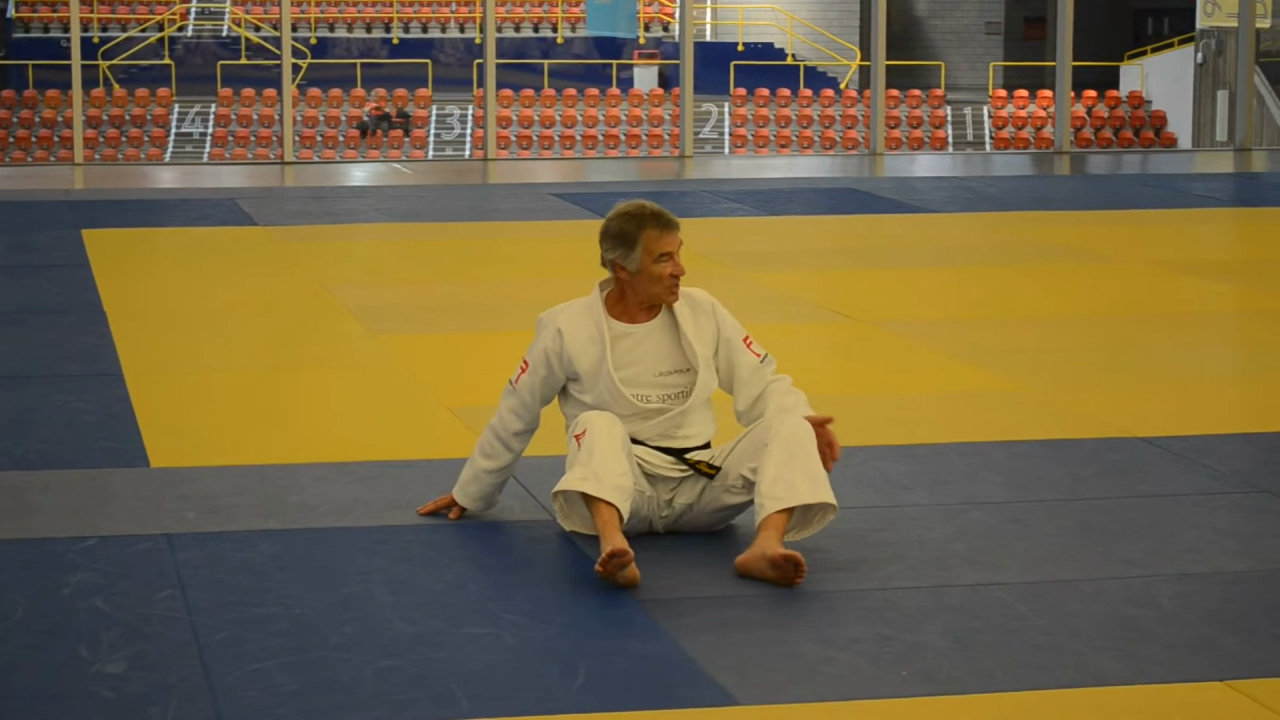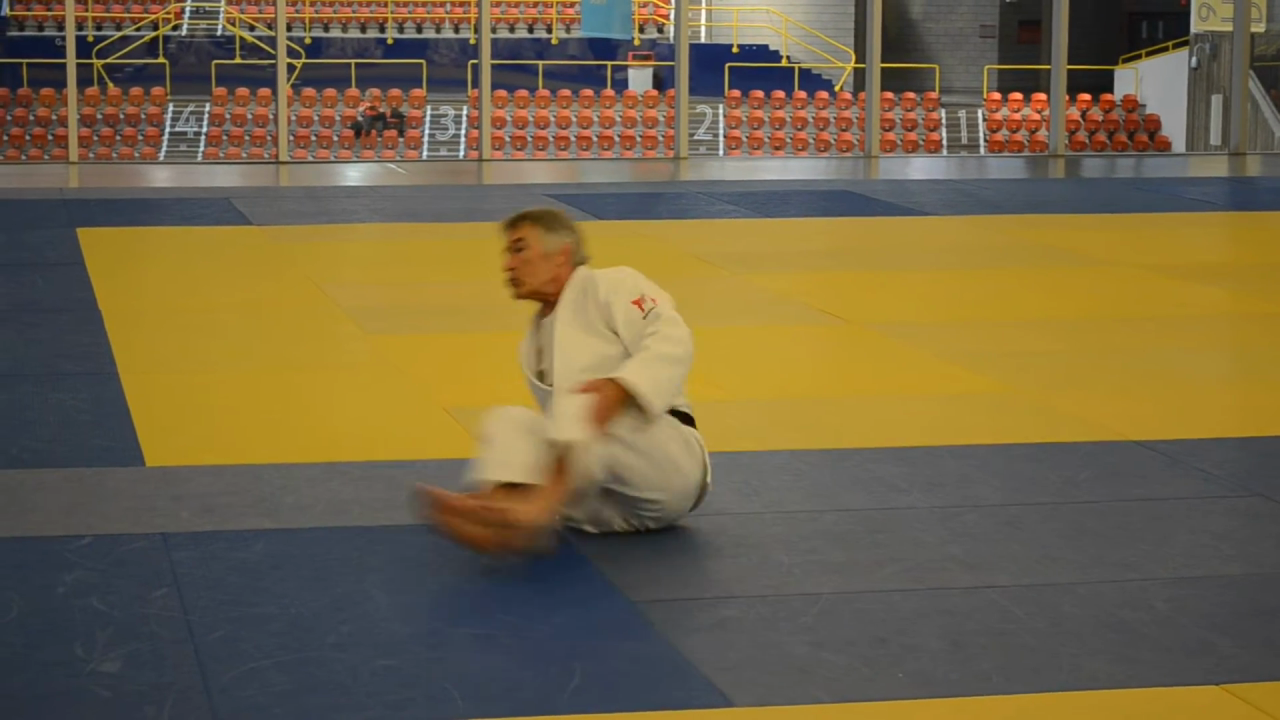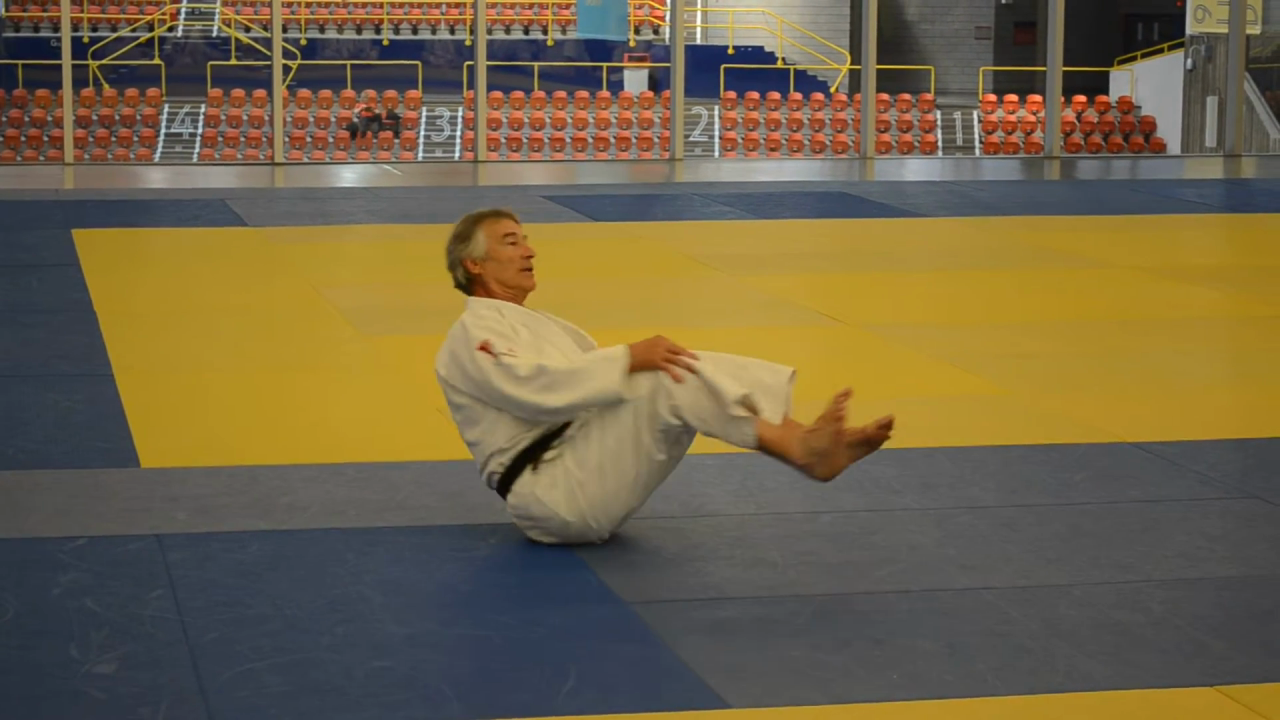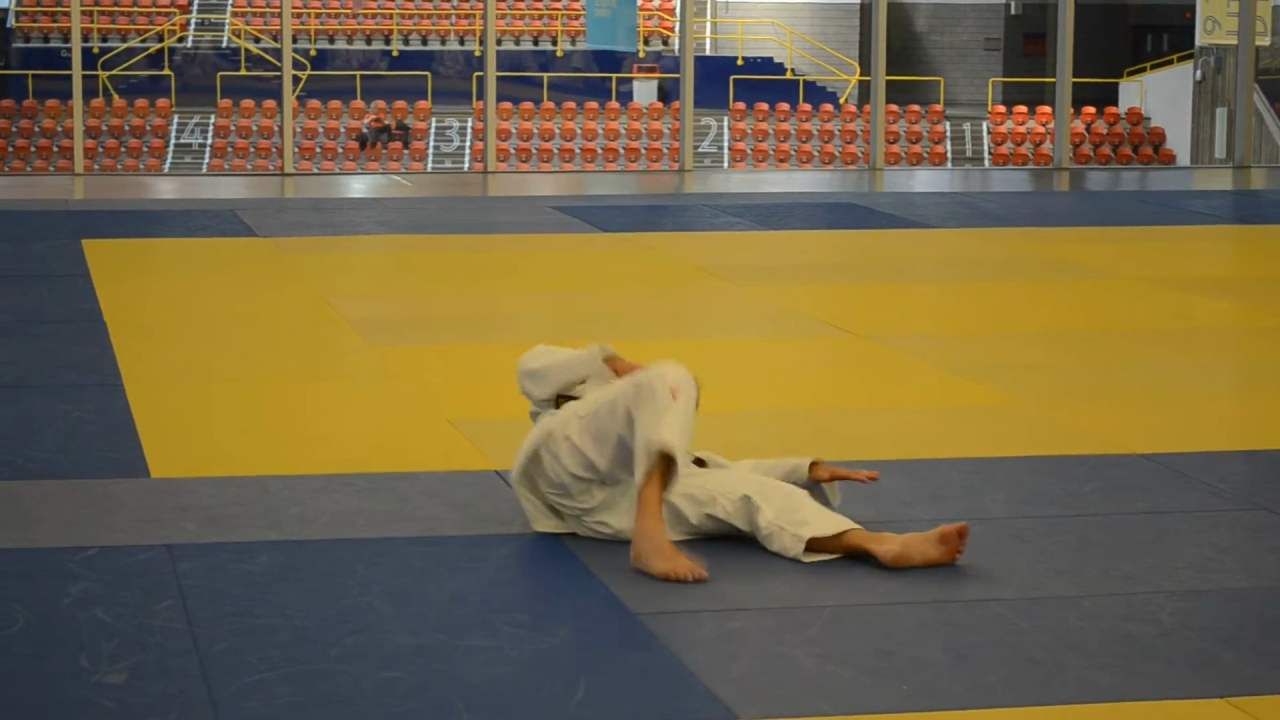
dt=1s
person 1, frame 1
left shoulder: (703, 311)
right shoulder: (566, 329)
left elbow: (760, 382)
right elbow: (515, 417)
left wrist: (803, 419)
right wrist: (468, 494)
left hip: (695, 483)
right hip: (617, 481)
left knee: (789, 431)
right knee: (596, 427)
left ankle: (765, 548)
right ankle: (613, 546)
person 1, frame 2
left shoulder: (611, 288)
right shoulder: (534, 344)
left elbow: (668, 343)
left wrist: (618, 388)
right wrist: (502, 480)
left hip: (667, 467)
left knee: (579, 407)
right knee: (508, 423)
left ankle: (532, 510)
person 1, frame 3
left shoulder: (525, 325)
right shoulder: (476, 331)
left elbow: (596, 403)
right elbow: (540, 392)
right wrist: (629, 358)
left hip: (586, 485)
right hip: (556, 497)
left knee: (683, 372)
right knee: (670, 380)
left ankle: (806, 444)
right ankle: (804, 451)
person 1, frame 4
left shoulder: (678, 462)
right shoulder: (583, 394)
left elbow: (733, 473)
right elbow: (535, 369)
left wrist: (808, 470)
right wrist: (609, 362)
left hip: (607, 506)
left knee: (754, 493)
right knee: (668, 382)
left ankle: (885, 545)
right ankle: (649, 537)
